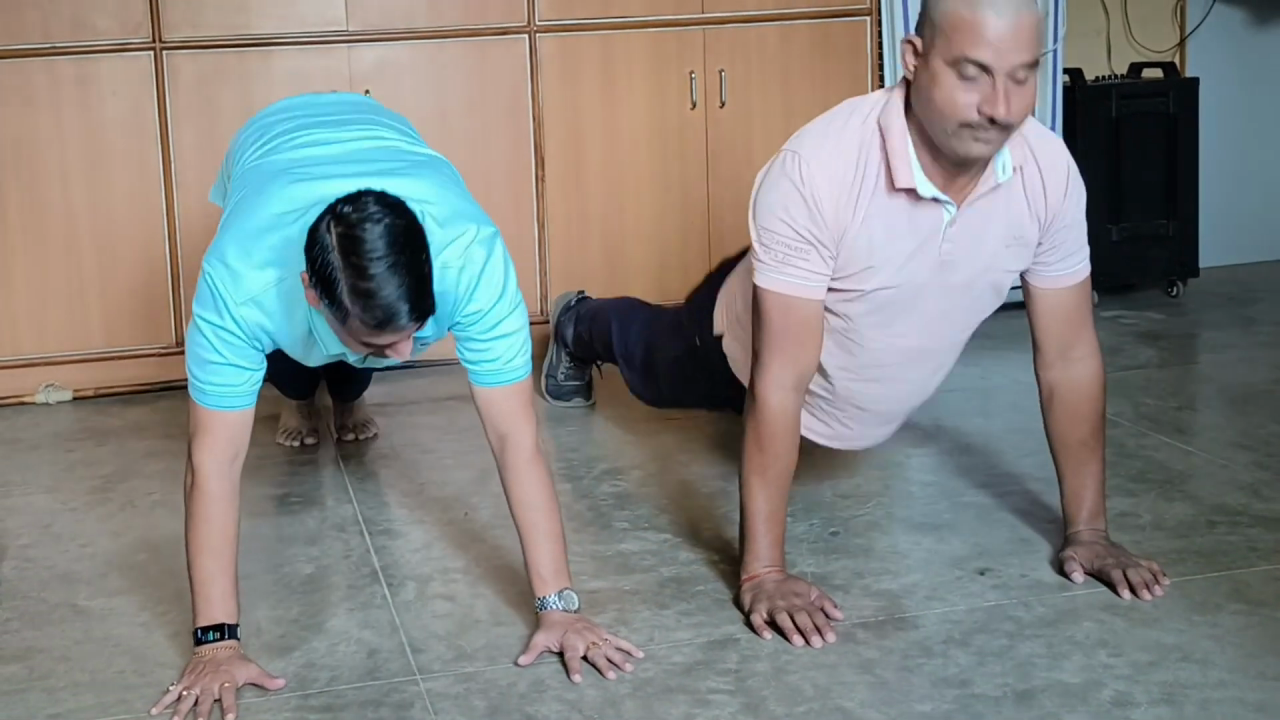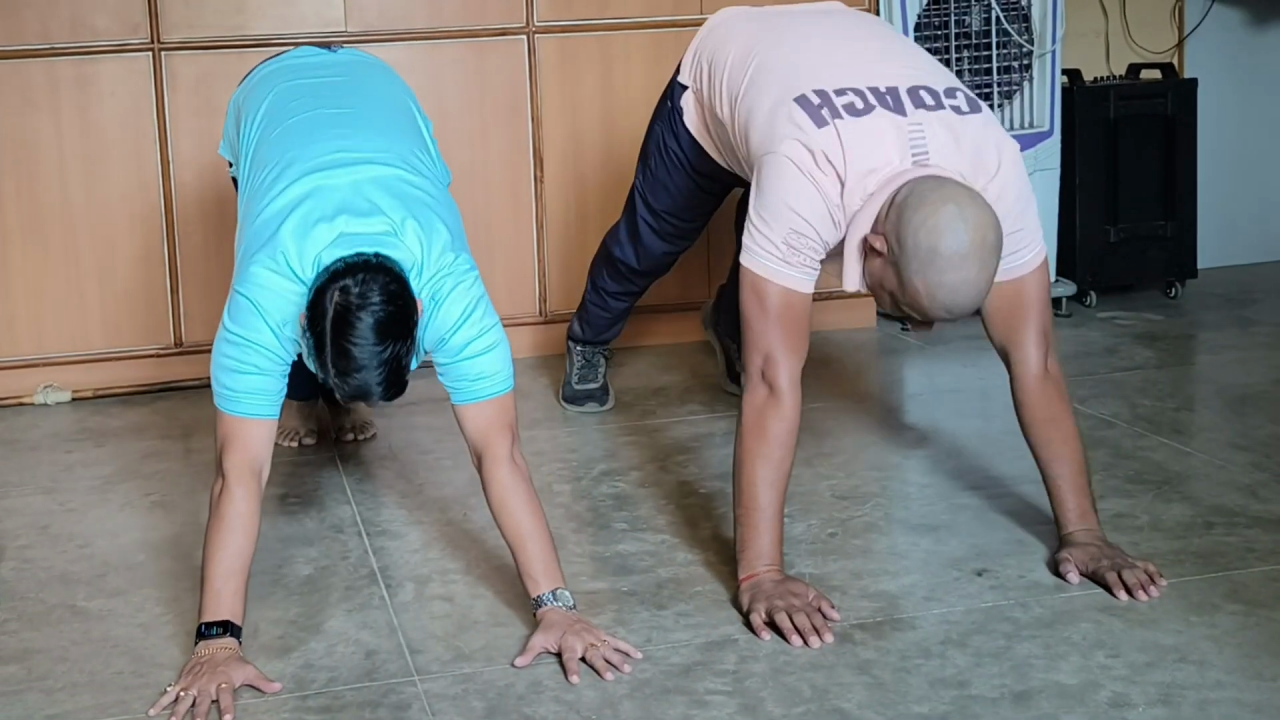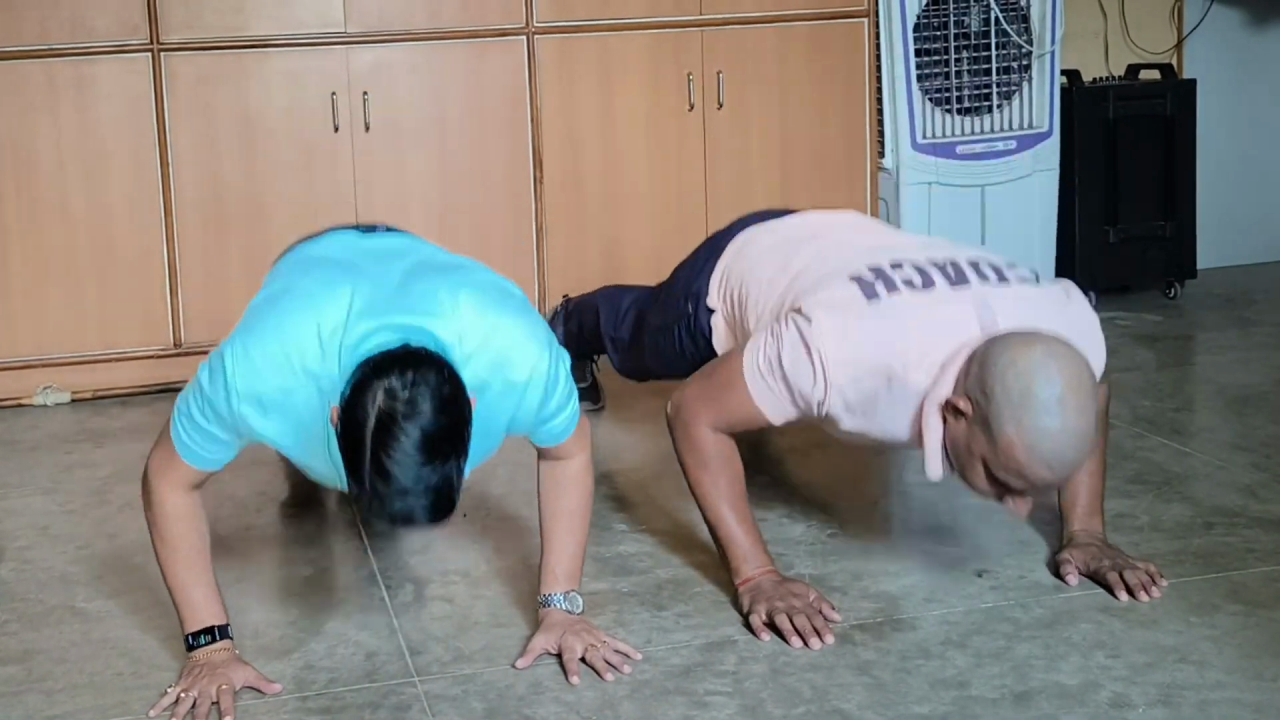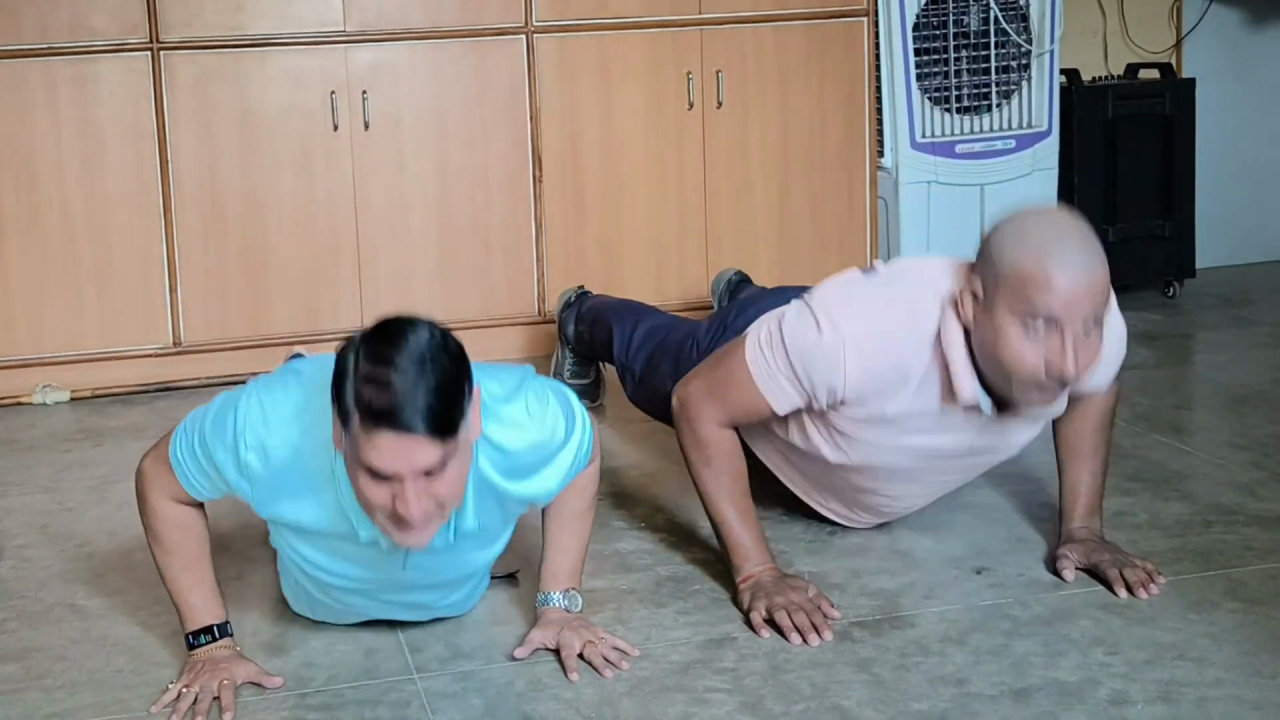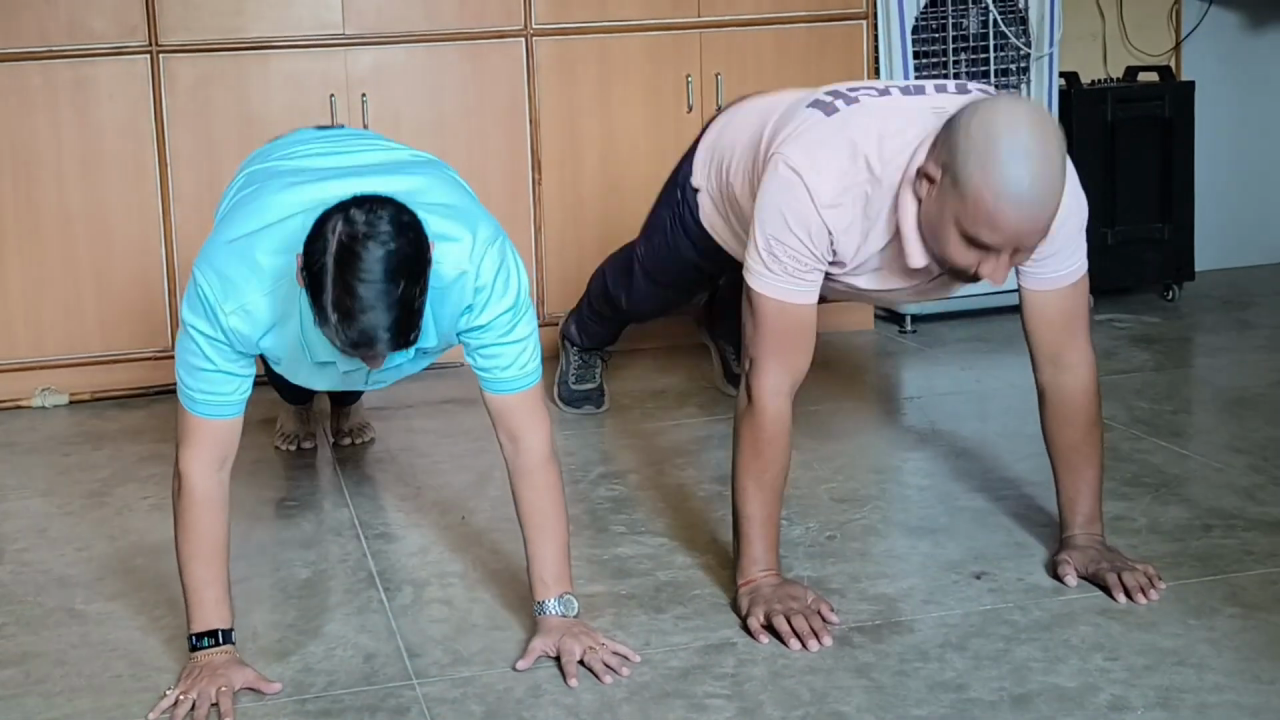
dt=0.5s
person 1, frame 1
left shoulder: (1049, 170)
right shoulder: (817, 169)
left elbow: (1069, 358)
right elbow: (780, 382)
left wrist: (1087, 531)
right wrist: (763, 571)
right hip: (754, 355)
right knee: (653, 360)
right ankle: (579, 327)
person 1, frame 2
left shoulder: (997, 176)
right shoulder: (811, 183)
left elbow: (1029, 354)
right elbow: (776, 378)
left wrist: (1081, 532)
right wrist: (759, 573)
left knee: (770, 270)
right knee: (647, 245)
left ankle: (729, 328)
right ankle: (588, 342)
person 1, frame 3
left shoulder: (1070, 331)
right shoulder: (845, 355)
right elbow: (692, 415)
left wrist: (1086, 533)
right wrist: (756, 577)
left hip: (864, 257)
right hip: (740, 269)
right knee: (638, 344)
right ankle: (571, 326)
person 1, frame 4
left shoulder: (1093, 325)
right shoulder: (856, 336)
right elbow: (694, 403)
left wrist: (1082, 527)
right wrist: (755, 571)
right knee: (657, 356)
left ankle: (740, 295)
right ankle: (585, 316)
person 1, frame 5
left shoulder: (1050, 198)
right shoulder: (817, 179)
left elbow: (1067, 367)
right elbow: (771, 389)
left wrist: (1084, 535)
right wrist: (759, 578)
right hip: (727, 188)
right knee: (646, 281)
left ankle: (727, 336)
right ankle: (584, 336)
person 2, frame 1
left shoulder: (468, 251)
right shoulder: (244, 273)
left elbow: (515, 438)
right elbow: (215, 463)
left wrist: (558, 605)
right wrist: (216, 641)
right knee: (292, 349)
left ankle: (347, 392)
right ankle: (298, 394)
person 2, frame 2
left shoulder: (448, 286)
right shoulder: (270, 295)
left elbow: (496, 449)
right elbow: (241, 471)
left wrist: (555, 605)
right wrist: (217, 640)
right knee: (300, 365)
left ankle: (340, 404)
right ankle: (300, 399)
person 2, frame 3
left shoulder: (519, 353)
right shoulder: (257, 373)
left elbow: (568, 451)
right elbow: (168, 480)
left wrist: (561, 604)
right wrist: (210, 641)
person 2, frame 4
left shoulder: (529, 423)
right shoulder: (266, 431)
left elbow: (584, 458)
right elbow: (156, 477)
left wrist: (559, 603)
right wrist: (209, 639)
right ankle: (296, 380)
person 2, frame 5
left shoulder: (476, 255)
right shoulder: (233, 277)
left elbow: (527, 438)
right elbow: (202, 466)
left wrist: (557, 609)
right wrist: (211, 645)
right knee: (294, 369)
left ankle: (346, 403)
right ankle: (297, 404)
